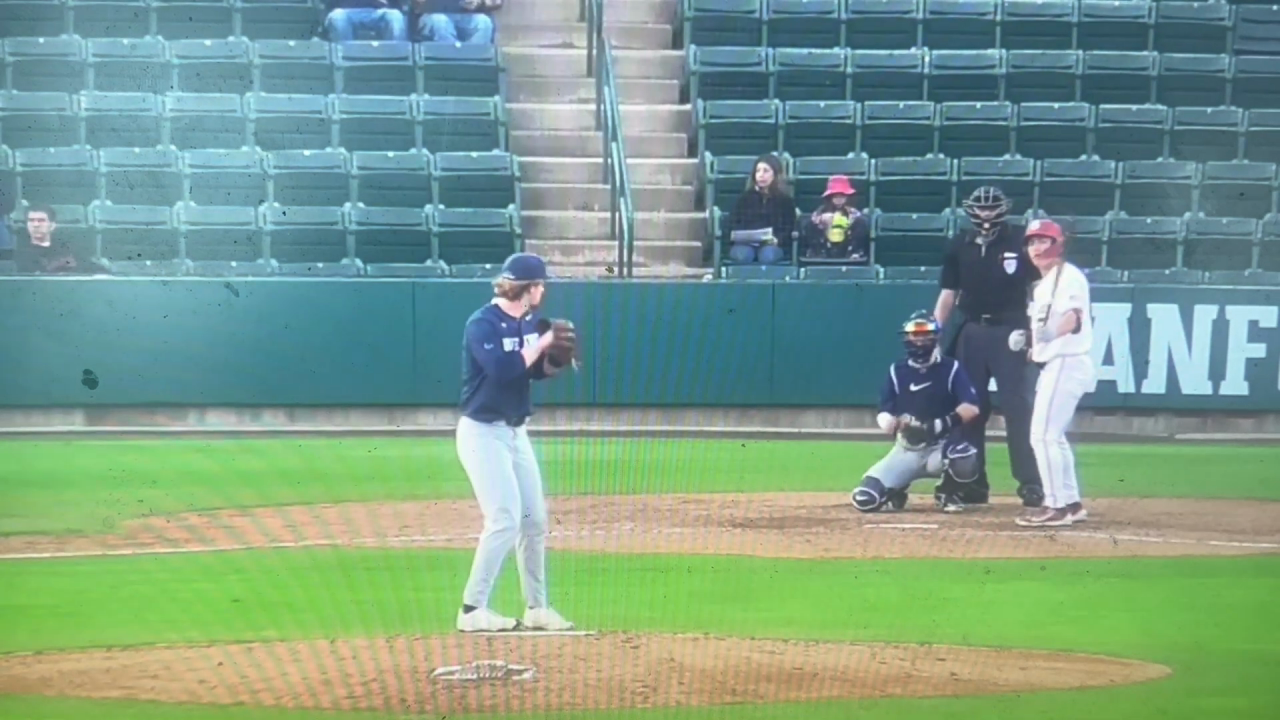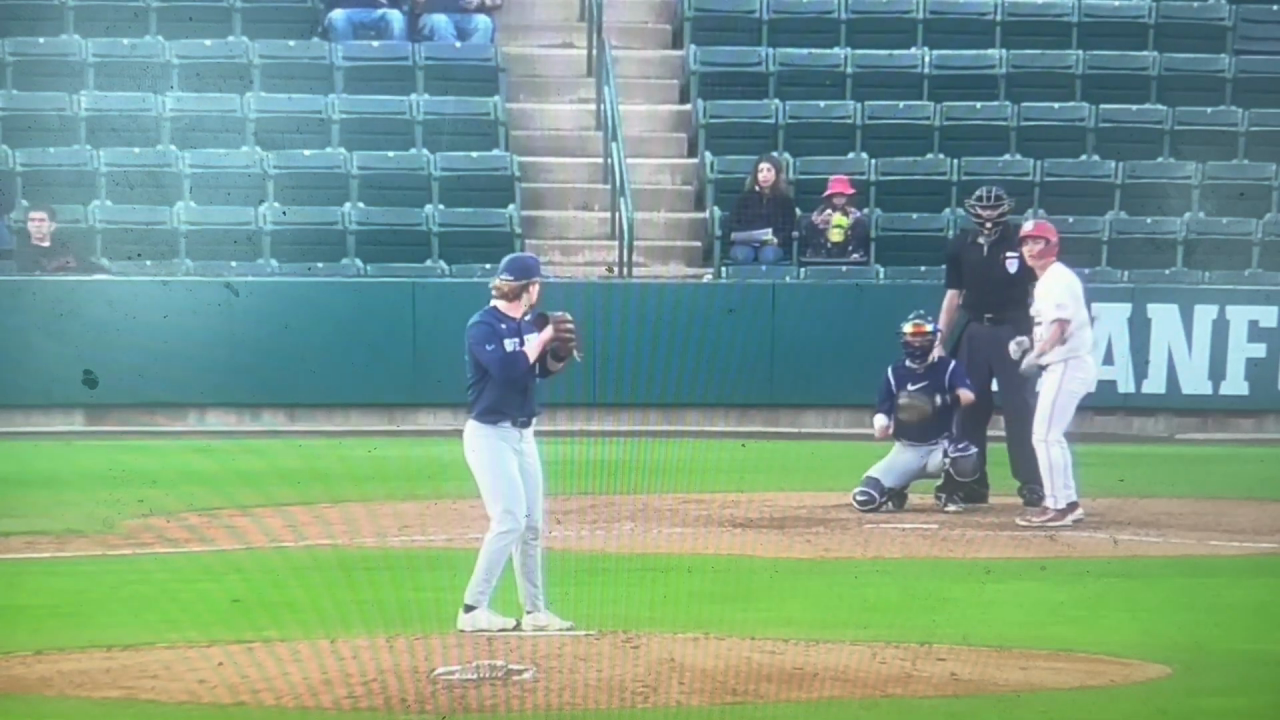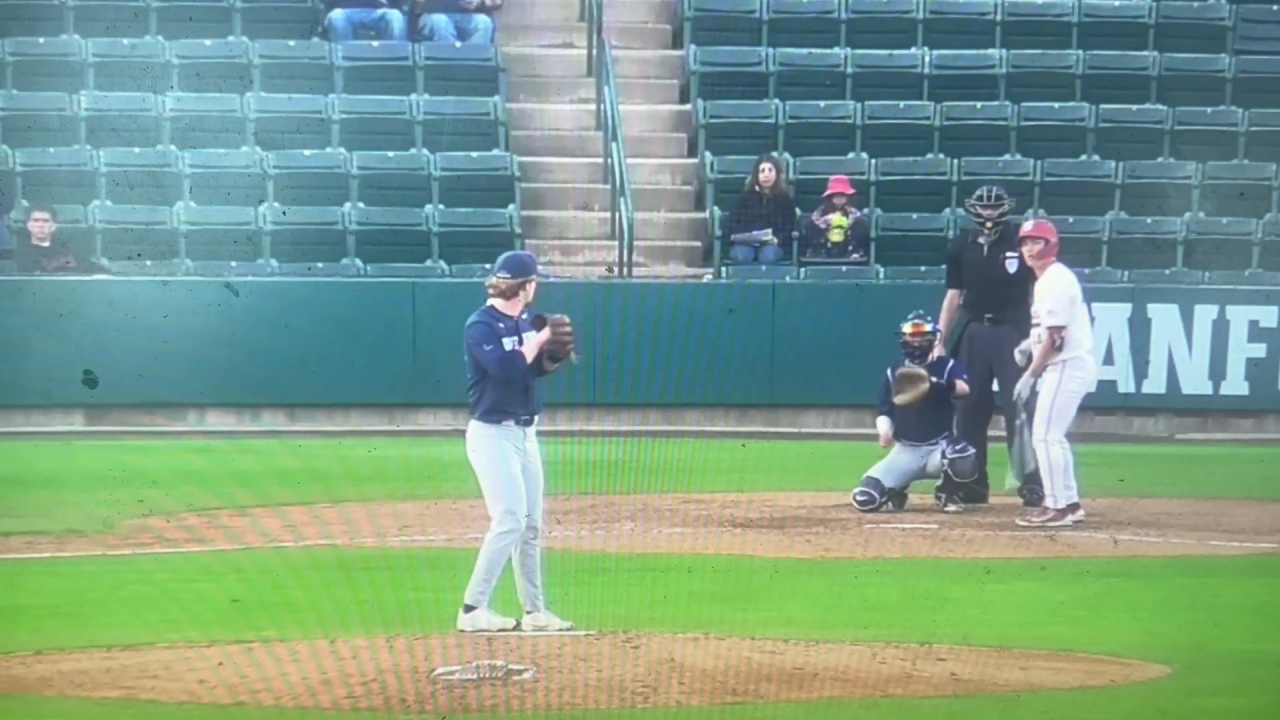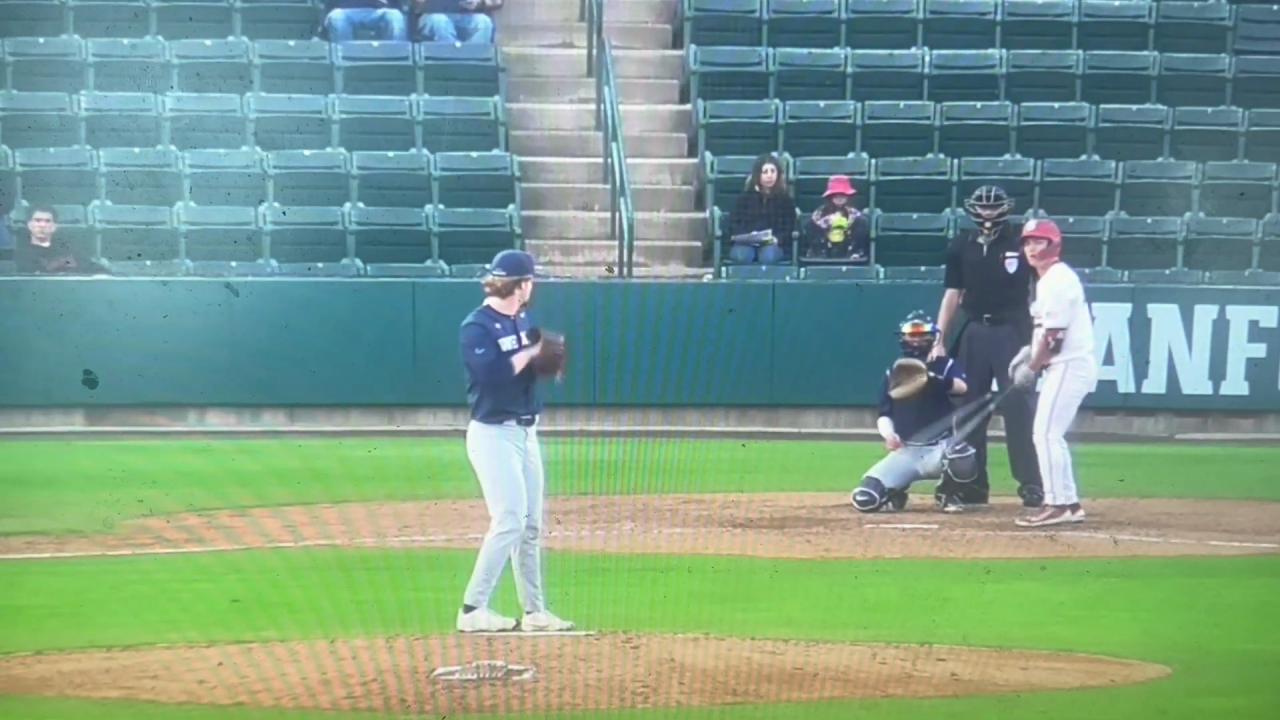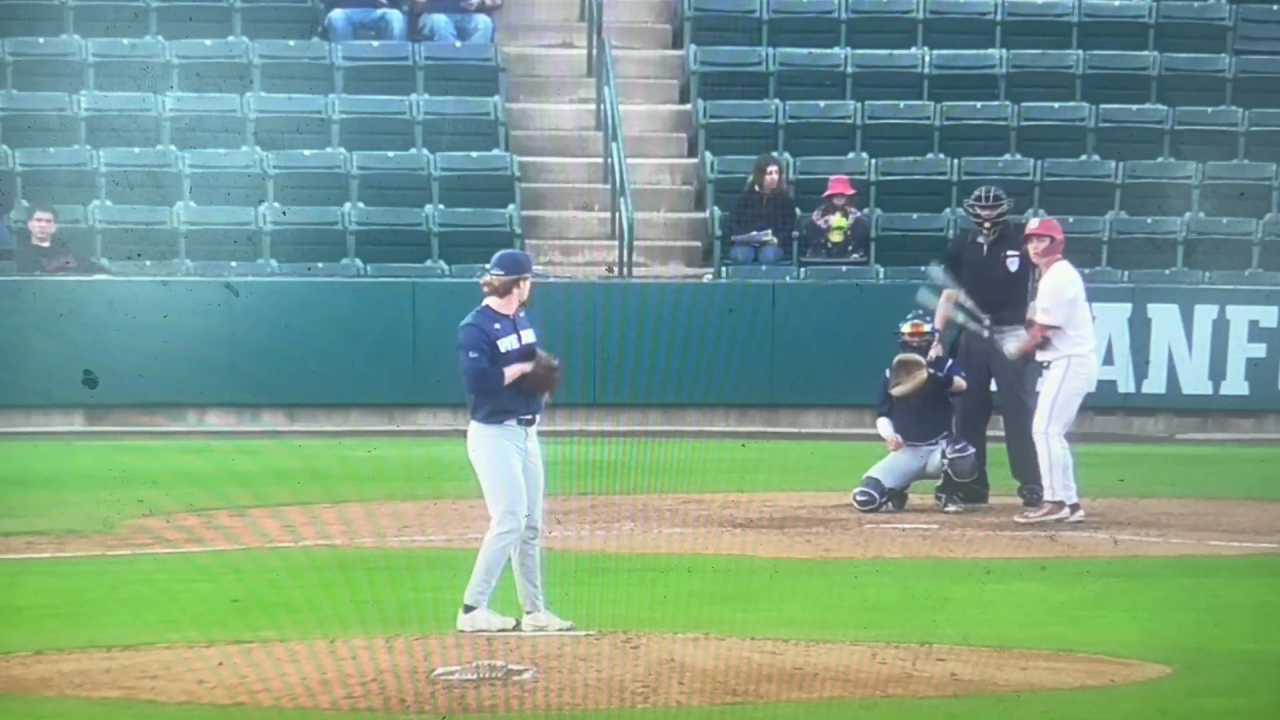
dt=0.2s
person 1, frame 1
left shoulder: (529, 321)
right shoulder: (482, 323)
left elbow: (539, 371)
right elbow: (503, 370)
left wrist: (557, 354)
right wrist: (541, 344)
left hip: (515, 432)
right hip: (483, 433)
left knee: (534, 519)
right knee: (504, 521)
left ankle: (536, 608)
right ankle: (472, 610)
person 1, frame 2
left shoulder: (528, 321)
right shoulder: (482, 326)
left elbow: (545, 369)
right elbow: (508, 369)
left wrist: (561, 348)
right wrist: (541, 338)
left hip: (522, 433)
right hip: (489, 435)
left knee: (532, 525)
right knee: (509, 522)
left ankle: (535, 612)
right ankle: (473, 609)
person 1, frame 3
left shoulder: (524, 320)
right shoulder: (481, 325)
left elbow: (540, 368)
right elbow: (505, 369)
left wrist: (557, 348)
right wrist: (538, 339)
left hip: (524, 432)
right hip: (492, 434)
left knee: (532, 524)
right knee: (510, 522)
left ankle: (534, 611)
right ankle: (472, 609)
person 1, frame 4
left shoulder: (522, 319)
right shoulder: (476, 326)
left elbow: (531, 366)
right elbow: (492, 374)
right wrist: (531, 351)
left hip: (525, 432)
right hip: (493, 434)
left knee: (532, 524)
right knee: (509, 521)
left ankle: (534, 611)
right ankle: (472, 609)
person 1, frame 5
left shoulder: (521, 319)
right shoulder: (475, 327)
right elbow: (480, 380)
right wrist: (524, 367)
left hip: (526, 431)
right hip: (494, 434)
left knee: (531, 524)
right knee: (509, 521)
left ankle: (534, 611)
right ankle: (472, 609)
person 2, frame 1
left shoulder: (1021, 242)
right shoulder: (959, 245)
right elbow: (948, 295)
left hip: (1010, 331)
right hip: (971, 333)
left knee: (1018, 408)
left ankle: (1032, 484)
right ankle: (971, 484)
person 2, frame 2
left shoulder: (1022, 241)
right shoulder: (961, 245)
right elbow: (953, 295)
right wrist: (939, 340)
left hip: (1013, 331)
right hip: (974, 332)
left knee: (1019, 408)
right knee: (970, 408)
left ankle: (1032, 484)
right ankle: (971, 484)
person 2, frame 3
left shoulder: (1021, 241)
right shoulder: (962, 245)
right elbow: (954, 295)
right wrist: (940, 340)
left hip: (1013, 331)
right hip: (974, 332)
left knee: (1019, 407)
right knee: (971, 408)
left ankle: (1032, 484)
right ankle: (971, 484)
person 2, frame 4
left shoulder: (1022, 241)
right shoulder: (961, 246)
right elbow: (953, 294)
right wrist: (939, 339)
left hip: (1012, 332)
right hip: (974, 332)
left knee: (1019, 408)
left ankle: (1031, 485)
right ankle: (970, 485)
person 2, frame 5
left shoulder: (1021, 240)
right shoulder: (960, 245)
right elbow: (950, 293)
right wrist: (936, 337)
left hip: (1012, 331)
right hip: (972, 332)
left knee: (1018, 408)
right knee: (969, 409)
left ankle: (1032, 484)
right ankle: (970, 485)
person 3, frame 1
left shoulder: (1067, 276)
right shoulder: (1042, 285)
left elbow: (1075, 318)
left wrist: (1054, 332)
right wrist: (1026, 338)
left hip: (1067, 364)
right hip: (1056, 366)
left knee: (1043, 435)
right knee: (1054, 436)
left ankle: (1057, 507)
right ankle: (1071, 502)
person 3, frame 2
left shoulder: (1059, 278)
right shoulder: (1044, 282)
left elbow: (1061, 327)
left wrist: (1037, 354)
right wrist: (1027, 343)
left hip: (1068, 365)
right hip: (1060, 366)
left knee: (1045, 435)
right knee: (1052, 435)
left ankle: (1057, 508)
right ankle: (1069, 502)
person 3, frame 3
left shoulder: (1056, 280)
right shoulder: (1048, 280)
left elbow: (1056, 336)
left wrist: (1030, 375)
right wrist: (1030, 344)
left hip: (1068, 366)
right hip: (1068, 365)
left knee: (1044, 434)
right knee: (1053, 435)
left ankle: (1057, 508)
right ankle: (1070, 503)
person 3, frame 4
left shoulder: (1057, 281)
right shoulder: (1051, 279)
left elbow: (1054, 338)
left wrist: (1030, 369)
right wrist: (1030, 351)
left hip: (1070, 366)
right hip: (1067, 366)
left knee: (1046, 433)
right knee: (1052, 435)
left ankle: (1056, 504)
right ankle: (1069, 503)
person 3, frame 5
left shoulder: (1057, 278)
right shoulder: (1057, 275)
left elbow: (1044, 333)
left wrist: (1018, 347)
right wrist: (1025, 340)
left hip: (1071, 363)
right hip: (1068, 363)
left knee: (1045, 430)
right knee: (1052, 433)
left ankle: (1055, 501)
right ankle: (1069, 503)
person 4, frame 1
left shoulder: (951, 368)
right shoulder: (896, 371)
left elbow: (971, 407)
right elbow: (883, 413)
left wrist: (940, 425)
right wrist: (889, 424)
left hip: (940, 447)
right hip: (905, 450)
left knee: (966, 460)
right knee: (865, 500)
right ankle: (896, 491)
person 4, frame 2
left shoulder: (948, 367)
right shoulder: (894, 372)
left elbow: (968, 395)
right elbow: (882, 412)
left wrist: (940, 401)
right wrist: (881, 426)
left hip: (939, 447)
right hip: (905, 451)
left knee: (966, 458)
right knee: (865, 500)
right ankle: (896, 491)
person 4, frame 3
left shoulder: (947, 366)
right shoulder: (894, 372)
left elbow: (964, 388)
right elbow: (884, 413)
left wrist: (935, 384)
right wrist: (884, 432)
left hip: (939, 447)
right hip: (905, 451)
left knee: (964, 461)
right knee: (864, 500)
right ankle: (896, 492)
person 4, frame 4
left shoulder: (946, 366)
right shoulder: (894, 373)
left elbow: (961, 387)
right elbow: (884, 414)
left wrist: (935, 380)
right wrist: (889, 434)
left hip: (938, 447)
right hip: (905, 452)
left knee: (964, 461)
right knee: (865, 500)
right ankle: (896, 491)
person 4, frame 5
left shoulder: (945, 366)
right shoulder: (893, 372)
left elbow: (961, 385)
right elbow: (883, 415)
left wrist: (934, 377)
right wrist: (889, 434)
left hip: (938, 447)
right hip: (905, 452)
left knee: (965, 462)
right knee: (865, 500)
right ankle: (896, 492)
